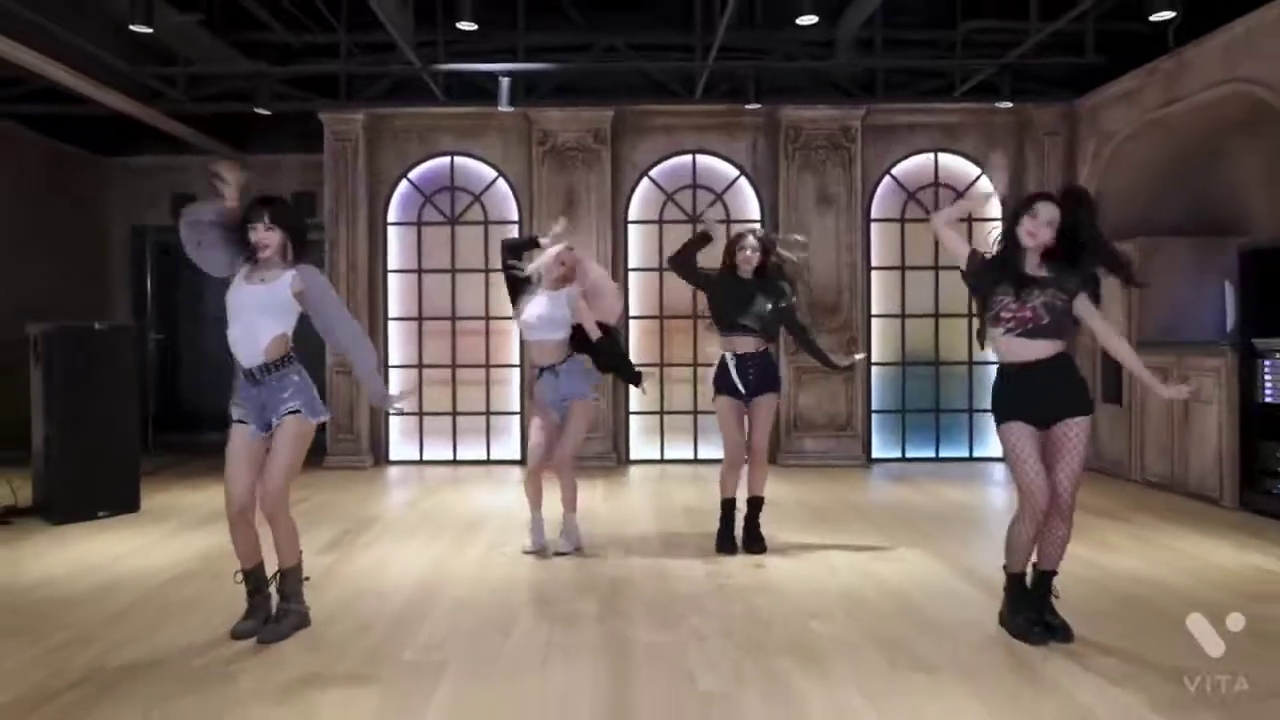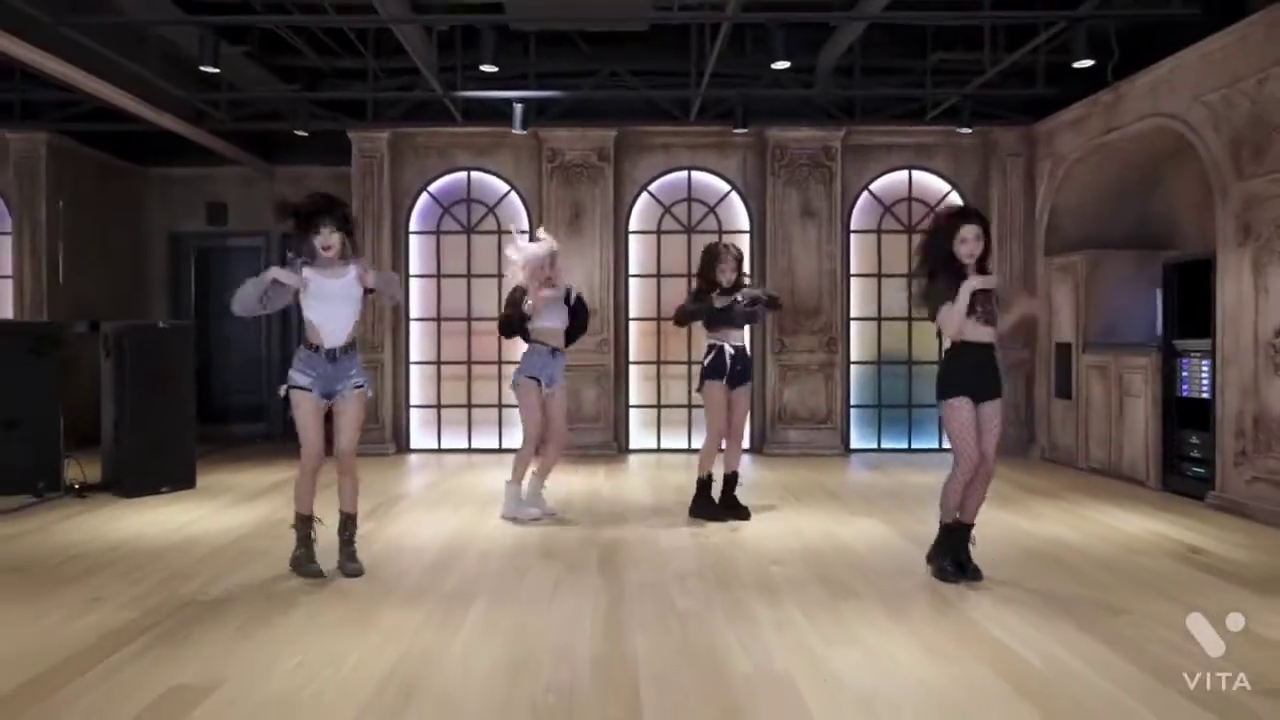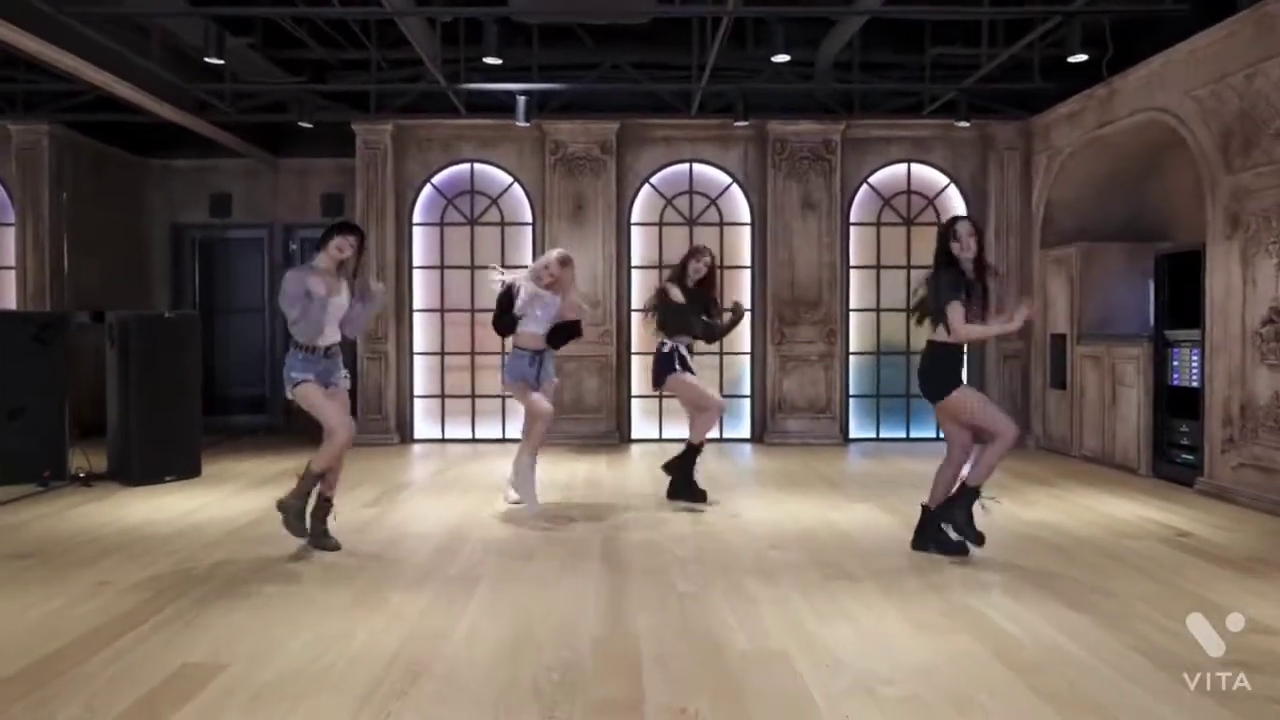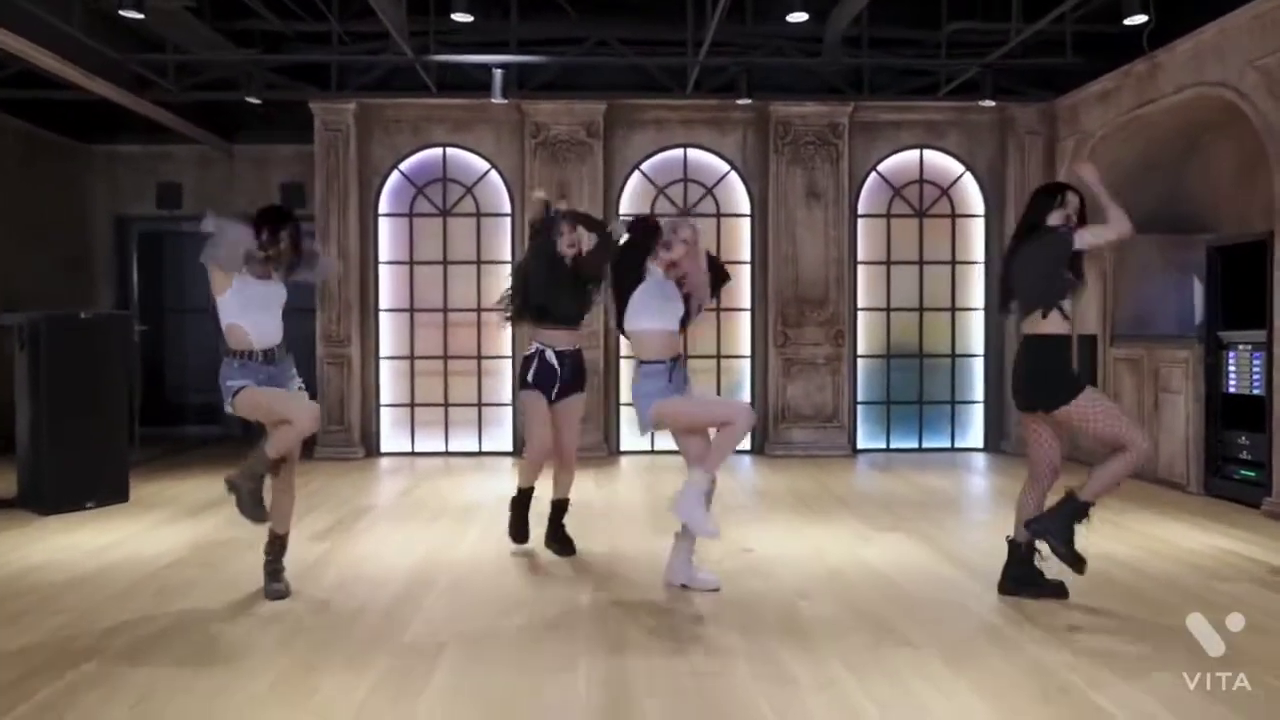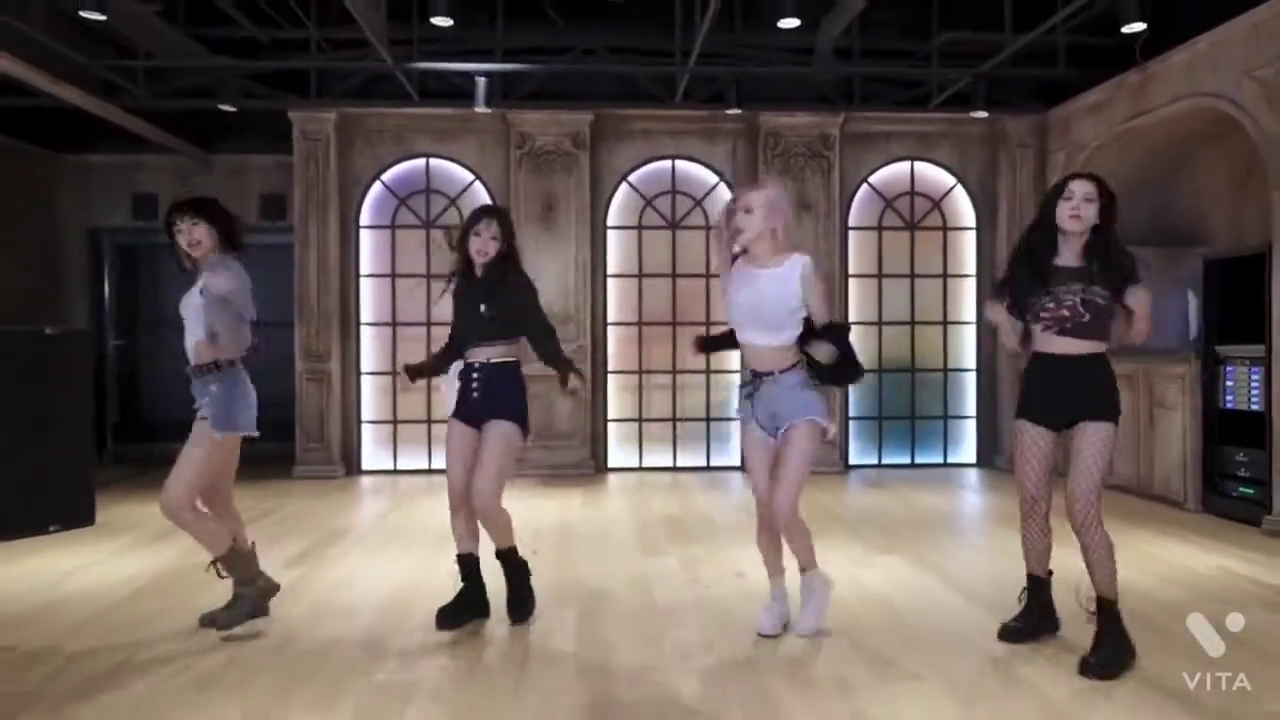
dt=1s
person 1, frame 1
left shoulder: (1067, 278)
right shoulder: (989, 269)
left elbow: (1106, 333)
right elbow: (941, 224)
left wrist: (1154, 384)
right wrist: (989, 192)
left hip: (1066, 388)
right hip: (1015, 391)
left knee: (1063, 502)
right knee: (1036, 500)
left ankle: (1042, 596)
right ankle: (1014, 599)
person 1, frame 2
left shoulder: (984, 282)
right shoulder: (946, 281)
right elbow: (950, 330)
left wrist: (1016, 311)
right wrist: (967, 289)
left hip: (987, 374)
right hip: (958, 375)
left knee: (986, 464)
right knee: (967, 462)
left ankle: (958, 545)
right ankle: (943, 545)
person 1, frame 3
left shoulder: (970, 280)
right shoulder: (949, 278)
left elbow: (969, 331)
right elbow: (960, 331)
left wrist: (1009, 321)
right wrist: (1009, 326)
left hip: (944, 372)
right hip: (940, 373)
left knee: (960, 449)
right knee: (1006, 431)
right ankle: (961, 503)
person 1, frame 4
left shoulder: (1024, 253)
right shoulder: (1050, 244)
right elbow: (1122, 228)
right wrist: (1097, 185)
left hip: (1029, 374)
right hip: (1051, 374)
left knee: (1044, 469)
right knee: (1135, 446)
left ankle: (1018, 566)
right ankle: (1061, 519)
person 1, frame 5
left shoulder: (1113, 266)
right shoulder: (1029, 268)
left elbow: (1135, 334)
left wrist: (1141, 313)
right wrist: (1001, 322)
left hip: (1091, 388)
right hip: (1040, 385)
left knee: (1081, 509)
right knee: (1032, 502)
left ankle: (1111, 628)
right ankle: (1039, 605)
person 2, frame 1
left shoulder: (303, 277)
right shoulder: (240, 269)
left elbow: (343, 330)
right elbow: (193, 229)
left wrist: (378, 391)
right wrist: (228, 203)
left hip: (288, 391)
right hip: (248, 395)
left knee: (272, 499)
right knee: (237, 506)
left ankle: (293, 604)
right ankle: (257, 602)
person 2, frame 2
left shoulder: (357, 269)
right shoulder: (298, 272)
left elbow: (395, 292)
right elbow: (241, 305)
left wrist: (379, 282)
right wrist: (270, 276)
left hip: (348, 367)
right hip: (309, 367)
left knee: (346, 456)
right knee: (312, 456)
left ankle: (347, 545)
right ankle: (303, 546)
person 2, frame 3
left shoulder: (347, 282)
right shoulder: (297, 278)
left elbow: (352, 329)
right elbow: (303, 332)
left wrist: (374, 298)
right wrist: (317, 298)
left hip: (334, 366)
right hip: (303, 366)
left knee: (339, 442)
right knee: (343, 429)
right ankle: (298, 497)
person 2, frame 4
left shoulder: (276, 266)
right shoulder: (223, 264)
left elbow: (315, 264)
right elbow: (232, 242)
left hip: (282, 369)
right hip: (242, 376)
left knee: (287, 470)
right knee: (308, 415)
left ankle: (274, 566)
right ankle: (248, 475)
person 2, frame 5
left shoulder: (225, 271)
right shoulder: (207, 276)
left elbow: (235, 337)
left wrist: (223, 297)
left hip: (223, 394)
right hip: (212, 393)
left knee: (174, 501)
right knee: (215, 499)
left ankle: (251, 579)
right ankle: (248, 589)
person 3, frame 1
left shoulder: (571, 296)
right shoulder: (528, 291)
left elbow: (599, 337)
right elbow: (507, 249)
left wrist: (632, 374)
right wrist: (540, 242)
left hip: (574, 381)
right hip: (544, 383)
left knee: (563, 459)
right knee: (535, 463)
left ankle: (570, 529)
right ankle: (536, 528)
person 3, frame 2
left shoulder: (563, 293)
right shoulder: (521, 293)
left elbow: (577, 324)
right elbow: (507, 328)
left wrist: (572, 296)
right wrist: (526, 309)
left hip: (555, 367)
right hip: (533, 365)
left knee: (558, 438)
right knee: (533, 437)
left ankle: (533, 494)
right ankle: (512, 501)
person 3, frame 3
left shoulder: (558, 300)
right shoulder: (517, 287)
left elbow: (555, 340)
right elbow: (502, 328)
left wrist: (572, 325)
right wrist: (511, 299)
left hip: (543, 364)
right hip: (517, 366)
left knee: (533, 432)
right knee: (545, 413)
left ankle: (515, 481)
right ankle: (526, 469)
person 3, frame 4
left shoulder: (676, 286)
right shoulder: (633, 272)
left elbow: (716, 279)
right elbow: (639, 237)
left wrist: (693, 245)
left hip: (677, 383)
right hip: (655, 392)
left knee: (706, 474)
right knee: (742, 414)
left ankle: (681, 564)
right ankle: (689, 496)
person 3, frame 5
left shoulder: (799, 269)
right shoulder: (736, 271)
left elbow: (828, 331)
left wrist: (830, 354)
right wrist: (708, 344)
left hip: (796, 394)
right hip: (755, 395)
left knee: (783, 507)
right knee: (764, 510)
left ankle: (814, 584)
right ankle: (778, 597)
person 4, frame 1
left shoulder: (775, 289)
right shoulder: (721, 284)
left elbow: (800, 333)
right elbow: (679, 264)
left wrist: (834, 363)
right wrist: (703, 236)
left hip: (764, 371)
right hip: (730, 372)
left knee: (759, 452)
right knee: (735, 455)
left ankle: (753, 525)
right ankle: (726, 526)
person 4, frame 2
left shoulder: (744, 292)
right shoulder: (704, 292)
left elbow: (774, 302)
right elbow: (680, 318)
left wrist: (753, 294)
right wrist: (712, 303)
left hip: (741, 362)
right hip: (716, 361)
left knee: (736, 435)
right knee: (716, 433)
left ankle: (728, 496)
right ankle: (702, 498)
person 4, frame 3
left shoulder: (701, 297)
right shoulder: (670, 290)
left elbow: (711, 335)
right elbow: (670, 326)
left wrist: (736, 316)
left hip: (683, 359)
right hip: (669, 360)
left knee: (701, 416)
right knee: (715, 405)
left ankle: (682, 478)
right ankle: (681, 463)
person 4, frame 4
left shoulder: (585, 272)
right shoulder: (539, 271)
right elbow: (539, 246)
right wrist: (547, 213)
left hip: (572, 366)
right hip: (538, 364)
left knee: (568, 452)
right knee: (540, 446)
left ankle: (555, 525)
right ankle: (520, 502)
person 4, frame 5
left shoulder: (513, 281)
right shoulder: (464, 286)
left elbow: (541, 334)
left wrist: (567, 370)
right wrist: (418, 369)
left hip: (503, 389)
right hip: (469, 390)
left knee: (484, 499)
right knee: (458, 495)
left ankle: (518, 578)
right ankle: (472, 591)
